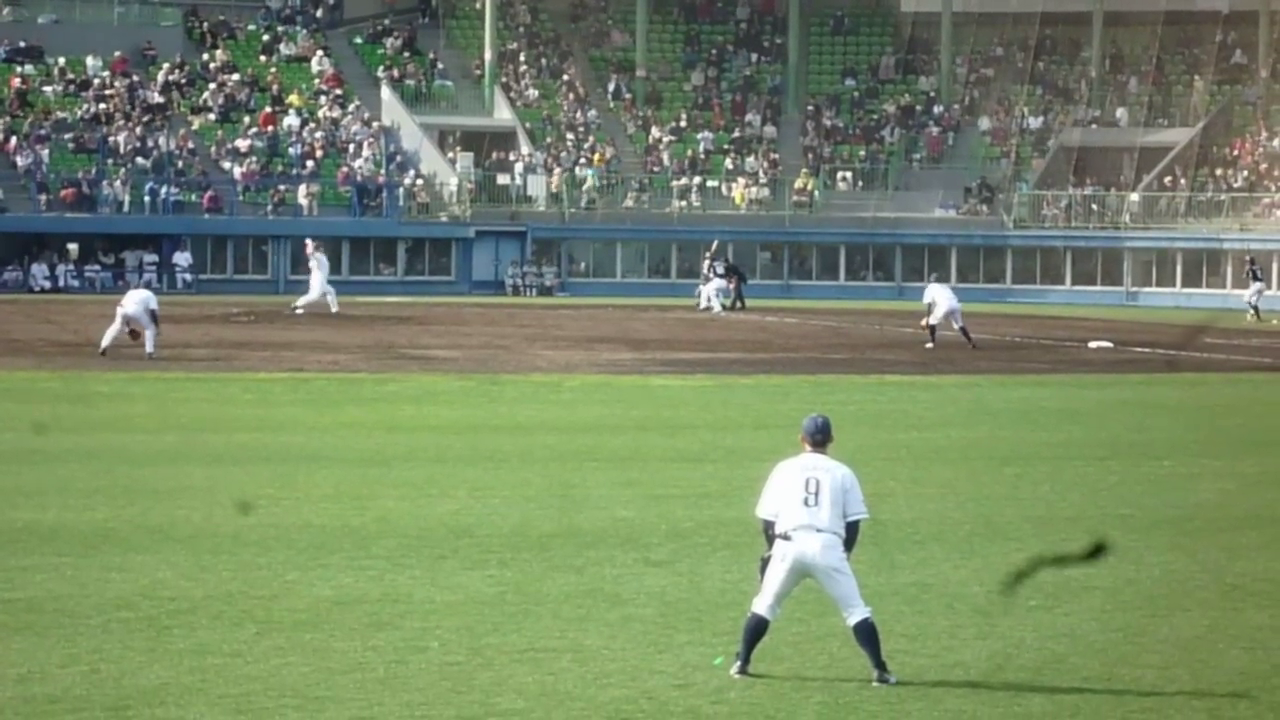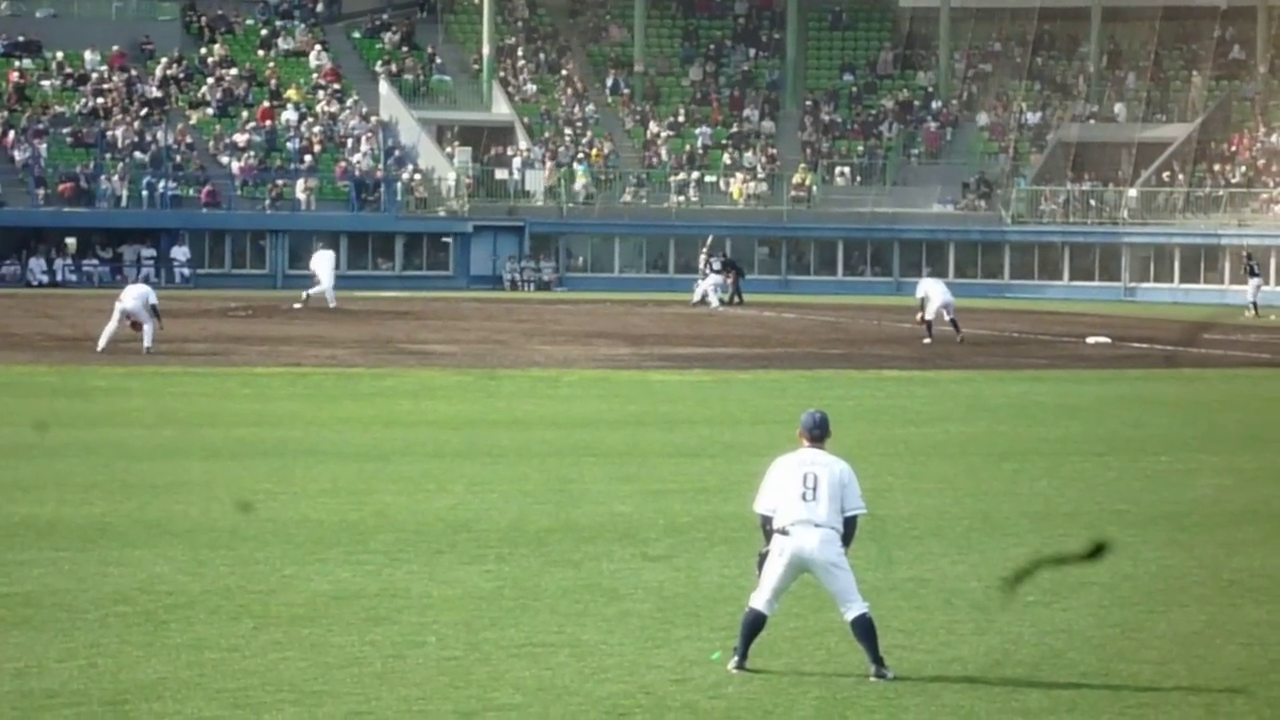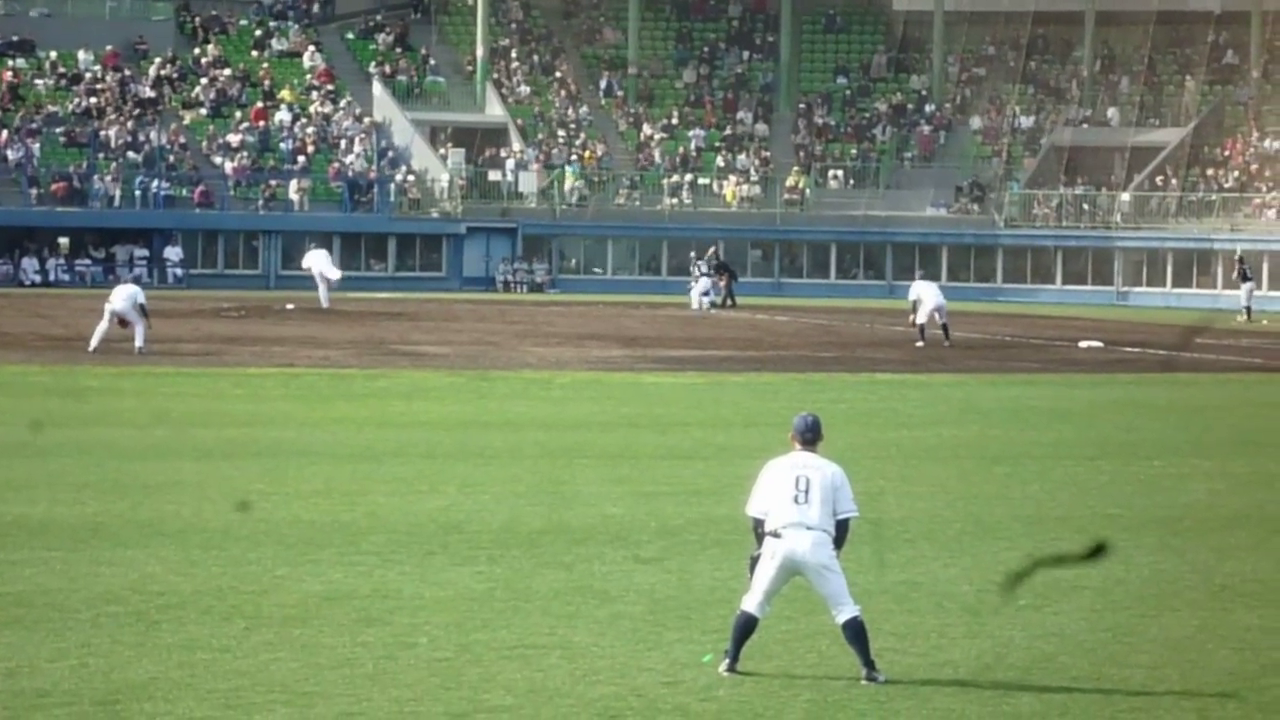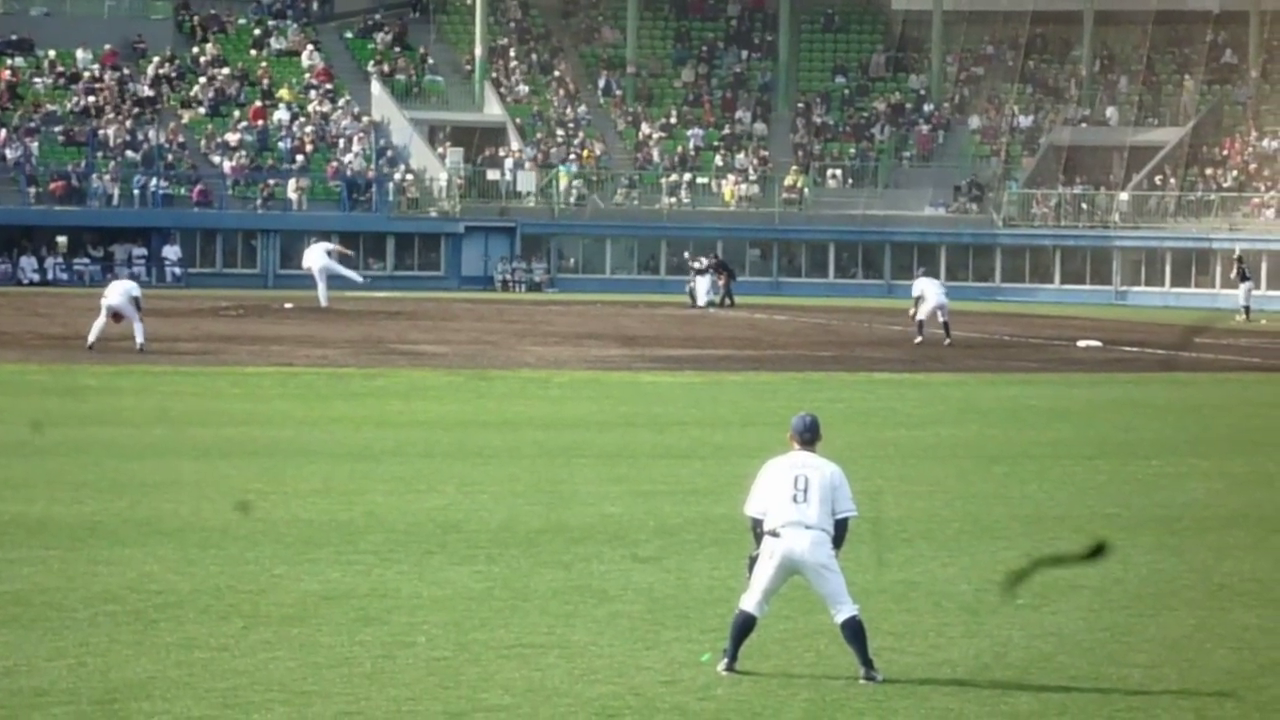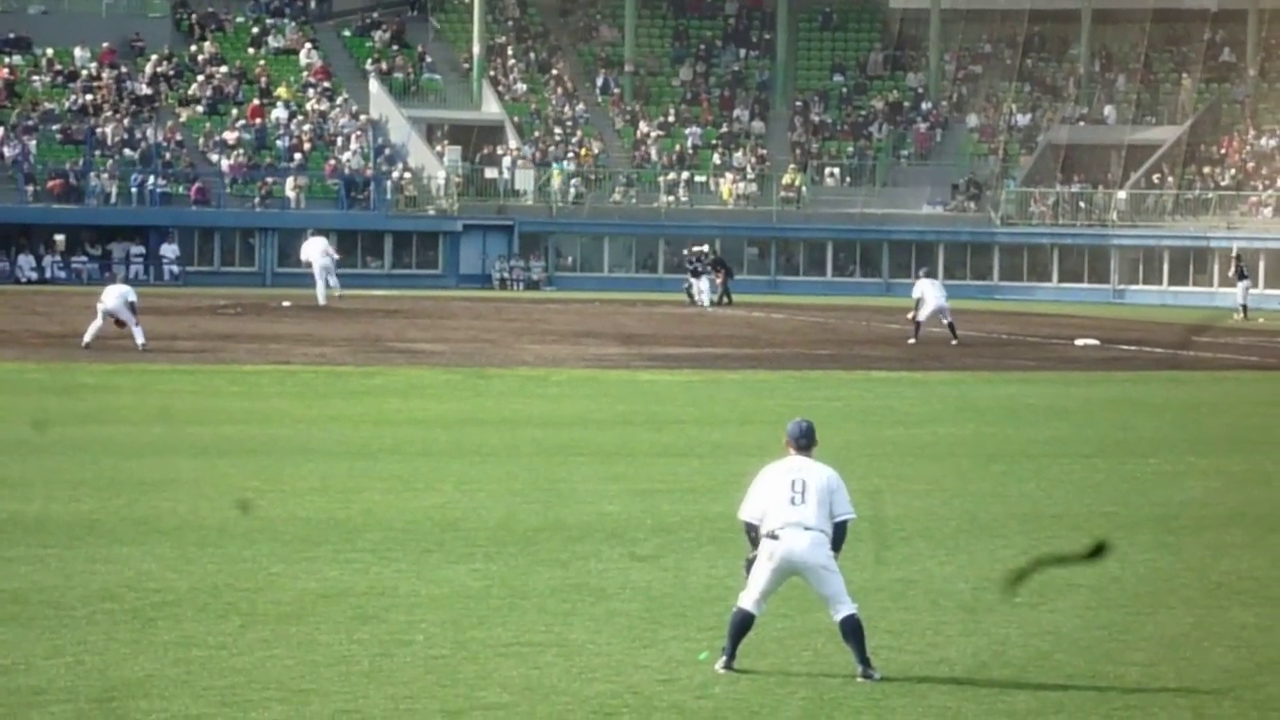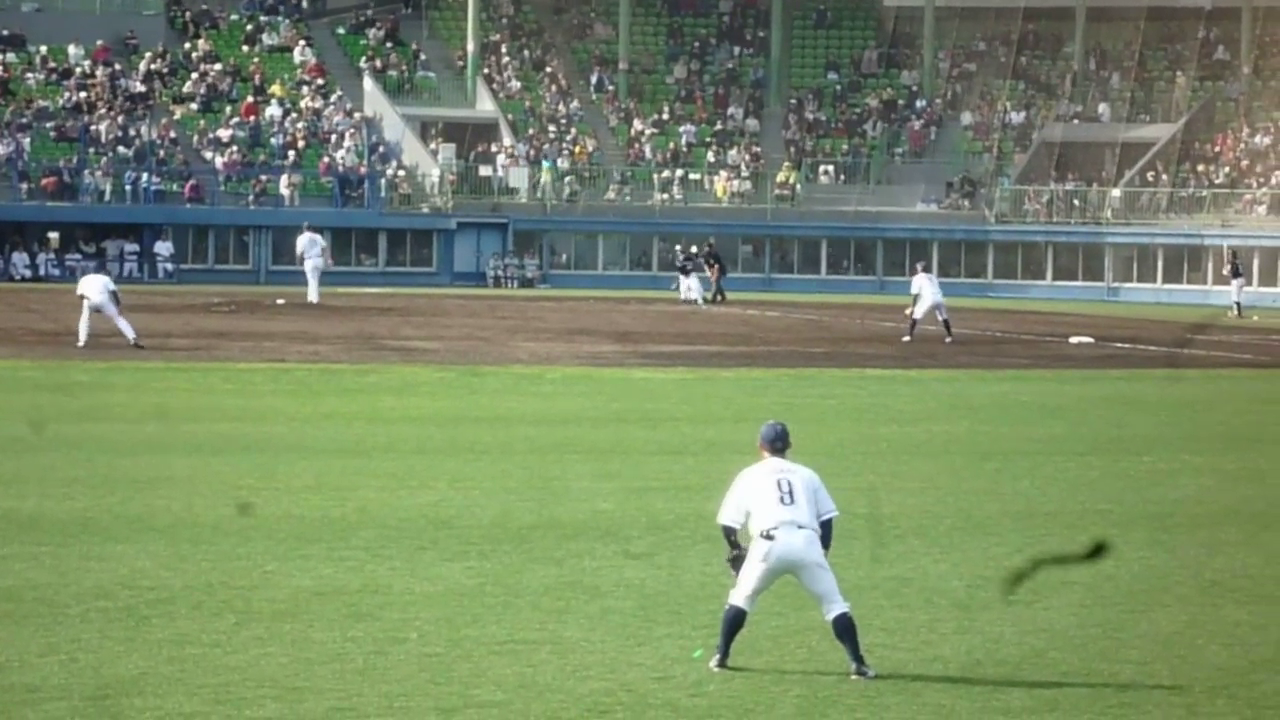
dt=0.2s
person 1, frame 1
left shoulder: (784, 468)
right shoulder: (842, 472)
left elbow: (768, 519)
right elbow: (853, 522)
left wrist: (772, 550)
right wrist: (844, 553)
left hip: (790, 546)
right hip: (828, 547)
left knee: (765, 605)
right knee: (856, 610)
left ankle: (742, 663)
right ankle: (879, 670)
person 1, frame 2
left shoulder: (782, 463)
right shoulder: (840, 467)
left elbow: (765, 514)
right elbow: (851, 517)
left wrist: (770, 545)
right wrist: (842, 547)
left hip: (787, 541)
right hip: (825, 542)
left knee: (762, 600)
right knee: (853, 605)
left ankle: (739, 658)
right ankle: (877, 665)
person 1, frame 3
left shoulder: (774, 467)
right shoulder: (832, 470)
left elbow: (757, 517)
right elbow: (843, 520)
left wrist: (762, 548)
right wrist: (834, 550)
left hip: (779, 544)
right hip: (817, 545)
left knee: (754, 603)
right knee: (845, 608)
left ankle: (730, 660)
right ankle: (868, 669)
person 1, frame 4
left shoulder: (773, 466)
right shoulder: (831, 470)
left elbow: (756, 516)
right elbow: (842, 519)
left wrist: (761, 548)
right wrist: (833, 550)
left hip: (778, 543)
right hip: (816, 544)
left knee: (753, 602)
right knee: (844, 608)
left ankle: (729, 660)
right ankle: (866, 667)
person 1, frame 5
left shoulder: (770, 472)
right shoulder: (828, 474)
left elbow: (750, 520)
right elbow: (841, 521)
left wrist: (757, 549)
right wrist: (833, 553)
left hip: (777, 544)
right hip: (815, 544)
left knee: (750, 601)
right knee: (843, 606)
left ankle: (727, 658)
right ankle: (863, 665)
person 1, frame 6
left shoulder: (748, 475)
right shoulder: (807, 474)
left elbow: (728, 523)
right elbow: (826, 520)
left wrist: (736, 549)
right wrist: (822, 552)
left hip: (770, 544)
right hip: (806, 543)
left knee: (741, 599)
right knee: (834, 604)
left ankle: (721, 656)
right ankle: (857, 663)
